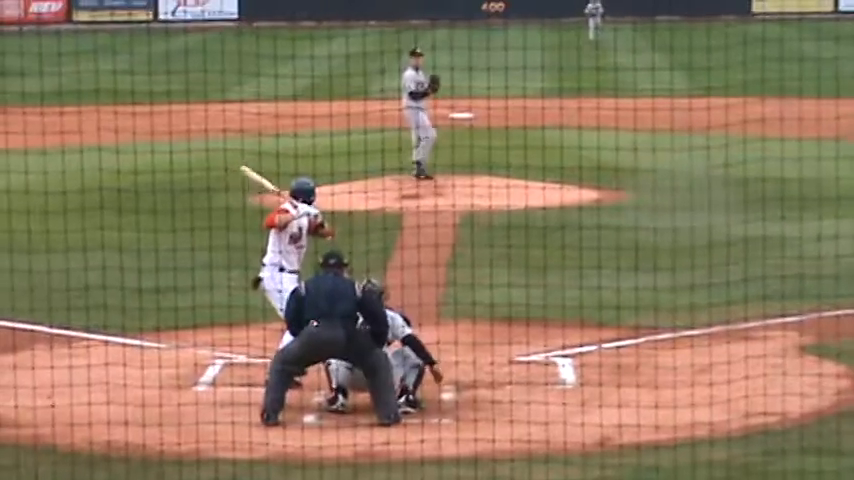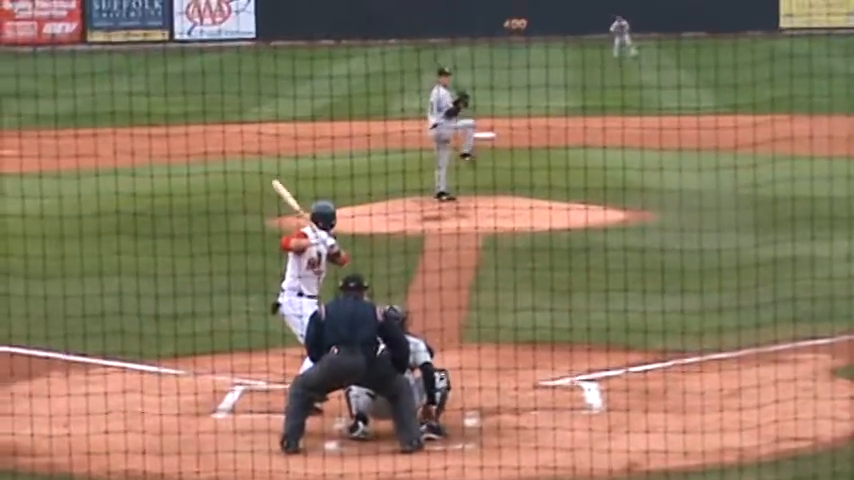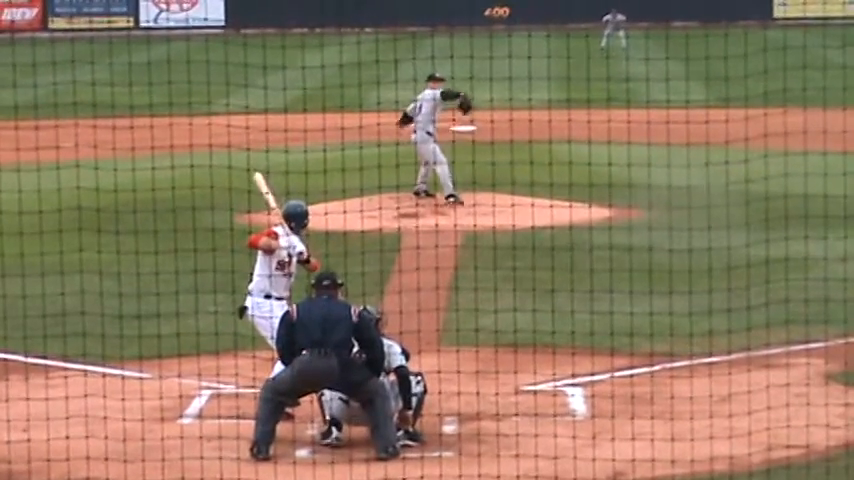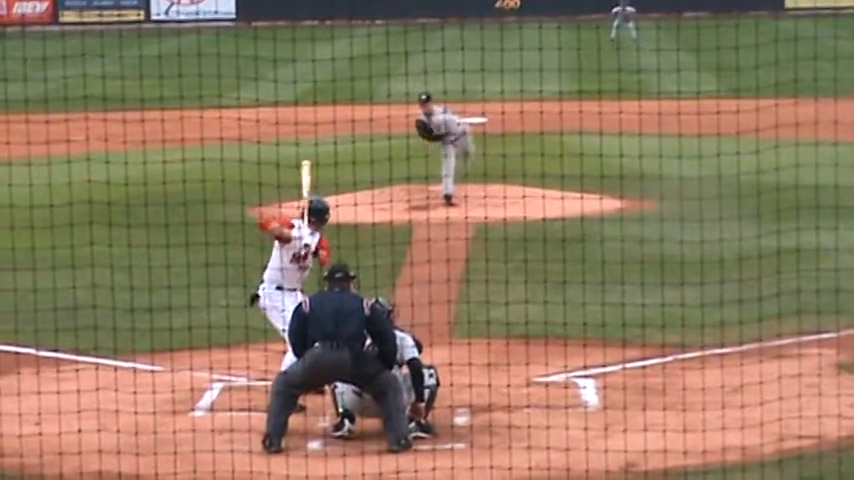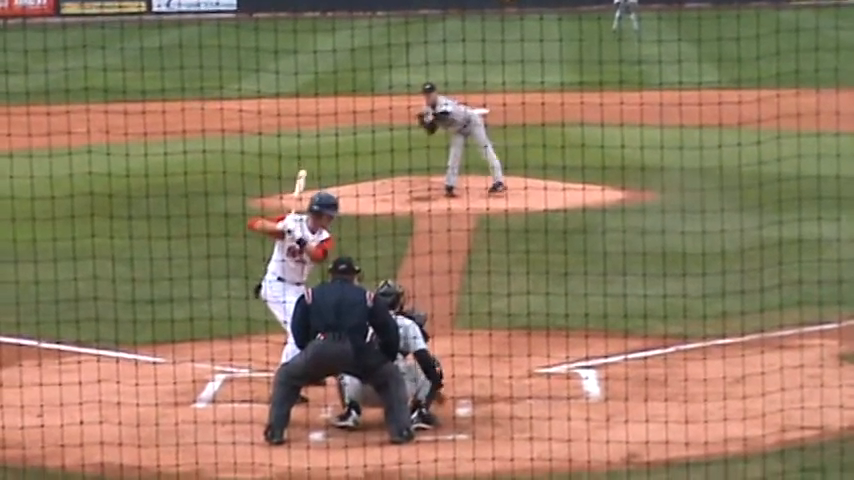
dt=0.5s
person 1, frame 1
left shoulder: (304, 216)
right shoulder: (286, 212)
left elbow: (327, 233)
right elbow: (270, 223)
left wrist: (318, 220)
right wrist: (297, 214)
left hip: (289, 277)
right hip: (277, 277)
person 1, frame 2
left shoulder: (324, 240)
right shoulder: (304, 236)
left elbow: (343, 260)
right elbow: (285, 244)
left wrist: (334, 247)
right wrist: (314, 241)
left hip: (308, 302)
right hip: (296, 302)
person 1, frame 3
left shoulder: (296, 242)
right shoulder: (275, 235)
left elbow: (314, 266)
right elbow: (253, 241)
left wrist: (304, 256)
right wrist: (282, 245)
left hip: (279, 303)
right hip: (263, 304)
person 1, frame 4
left shoulder: (317, 237)
right shoulder: (292, 227)
left elbow: (325, 260)
right elbow: (265, 223)
left wrist: (312, 247)
right wrist: (294, 235)
left hip: (294, 293)
right hip: (274, 294)
person 1, frame 5
left shoulder: (325, 237)
right shoulder: (291, 221)
left elbow: (318, 256)
right elbow: (254, 223)
left wrist: (299, 239)
right wrist: (280, 227)
left hip: (298, 288)
right hip: (277, 286)
person 2, frame 1
left shoulder: (304, 288)
right shoulder: (355, 288)
left elbow: (292, 321)
right elbow: (379, 320)
right wrist: (375, 345)
left hip: (313, 336)
right hip: (345, 337)
left knee: (281, 363)
right knee: (378, 364)
left ankle: (269, 414)
right ankle: (389, 414)
person 2, frame 2
left shoulder: (323, 311)
right shoulder: (376, 312)
left elbow: (312, 346)
right elbow: (400, 346)
right wrist: (398, 371)
left hip: (333, 363)
right hip: (366, 363)
left knee: (300, 388)
right knee: (400, 389)
left ankle: (290, 441)
right ankle: (411, 440)
person 2, frame 3
left shoulder: (295, 311)
right shoulder: (353, 312)
left elbow: (283, 348)
right elbow: (375, 347)
right wrist: (373, 374)
left hip: (305, 366)
right hip: (341, 366)
left knee: (271, 393)
right knee: (377, 394)
left ankle: (260, 448)
right ankle: (387, 447)
person 2, frame 4
left shoulder: (307, 304)
right shoulder: (365, 305)
left elbow: (296, 340)
right elbow: (387, 340)
right wrist: (386, 367)
left hip: (318, 358)
right hip: (353, 359)
left knee: (283, 385)
right knee: (389, 386)
left ankle: (273, 440)
right ankle: (399, 439)
person 2, frame 5
left shoulder: (310, 295)
right shoulder: (367, 296)
left elbow: (299, 333)
right elbow: (389, 332)
right wrist: (386, 358)
left hip: (320, 350)
right hip: (355, 350)
left knee: (286, 377)
right knee: (391, 377)
left ankle: (275, 431)
right ankle: (401, 430)
person 3, frame 1
right shoulder: (391, 315)
right elbow: (412, 343)
right wrist: (432, 364)
left hip: (349, 377)
left ankle: (339, 396)
right ankle: (405, 398)
person 3, frame 2
right shoulder: (414, 342)
right elbow: (428, 371)
right wrist: (431, 404)
left hip: (373, 405)
right knee: (440, 376)
left ankle: (359, 423)
right ankle: (429, 425)
person 3, frame 3
right shoulder: (389, 345)
right elbow: (403, 375)
right wrist: (406, 409)
left hip: (346, 412)
right knee: (416, 380)
left ankle: (333, 429)
right ankle: (405, 431)
person 3, frame 4
right shoulder: (402, 337)
right elbow: (415, 368)
right wrist: (419, 401)
left hip: (360, 404)
right knee: (429, 373)
left ankle: (345, 420)
right ankle: (417, 422)
person 3, frame 5
right shoulder: (408, 323)
right elbow: (423, 357)
right wrist: (437, 386)
left hip: (363, 390)
left knee: (344, 375)
right knee: (430, 368)
left ankle: (352, 411)
right ankle: (420, 412)
person 4, frame 1
left shoulder: (420, 73)
right shoulder: (409, 74)
left elbow: (422, 91)
right elbow: (413, 95)
left wrist: (430, 88)
right wrist: (428, 91)
left hip: (420, 109)
right hip: (413, 110)
left knee: (419, 140)
right knee: (430, 135)
left ankle: (418, 170)
right ankle: (418, 161)
person 4, frame 2
left shoulder: (437, 91)
right shoulder: (442, 92)
right elbow: (449, 113)
left wrist: (456, 102)
right wrist: (461, 105)
left hip: (437, 130)
right hip: (442, 129)
left knee: (442, 163)
right knee: (470, 124)
left ankle: (441, 191)
right ankle: (466, 152)
person 4, frame 3
left shoulder: (420, 98)
right shoulder: (433, 94)
left elbow: (408, 113)
right elbow: (445, 94)
left wrist: (402, 120)
right wrist: (461, 95)
left hip: (418, 136)
right hip: (424, 137)
left knee: (428, 163)
right knee: (441, 164)
left ankle: (420, 189)
right ankle: (450, 195)
person 4, frame 4
left shoulder: (439, 117)
right shoulder: (424, 117)
left elbow: (439, 136)
right elbow: (427, 134)
right wrist: (423, 131)
left hip: (461, 134)
right hip: (447, 140)
left knee: (470, 153)
right knee: (448, 164)
left ankle: (466, 153)
right ankle: (448, 195)
person 4, frame 5
left shoulder: (444, 104)
right shoulder: (428, 109)
left elbow: (442, 115)
right elbow: (431, 130)
left wrist: (431, 118)
right wrist: (424, 121)
left hip: (472, 122)
right hip: (458, 129)
left knee: (485, 149)
right knee: (454, 157)
left ankle: (498, 182)
right ankle: (450, 187)
